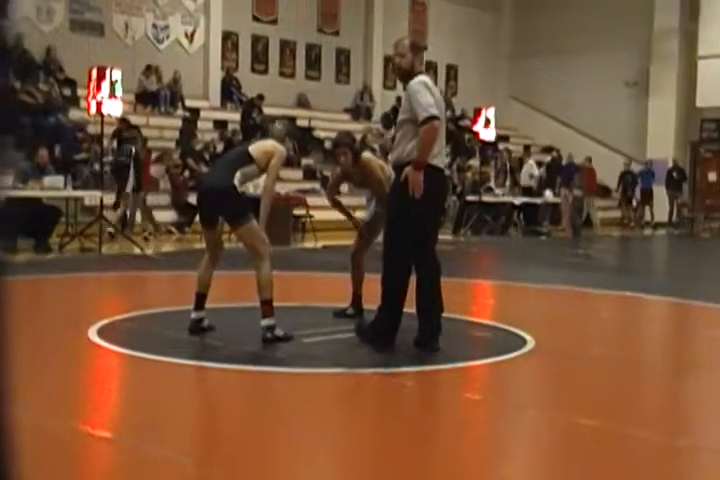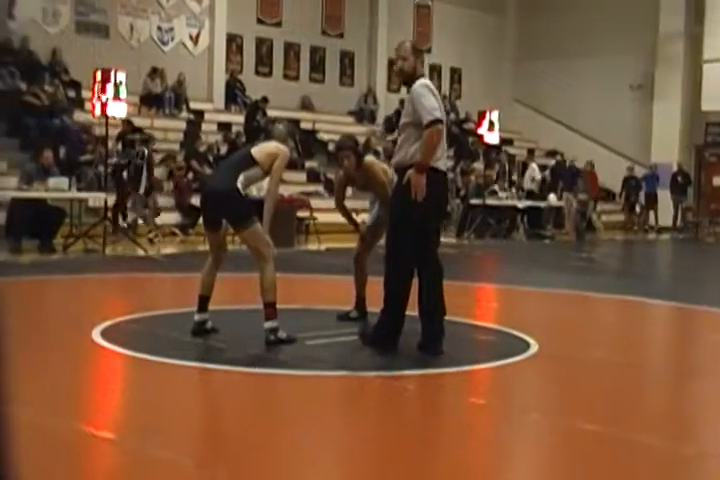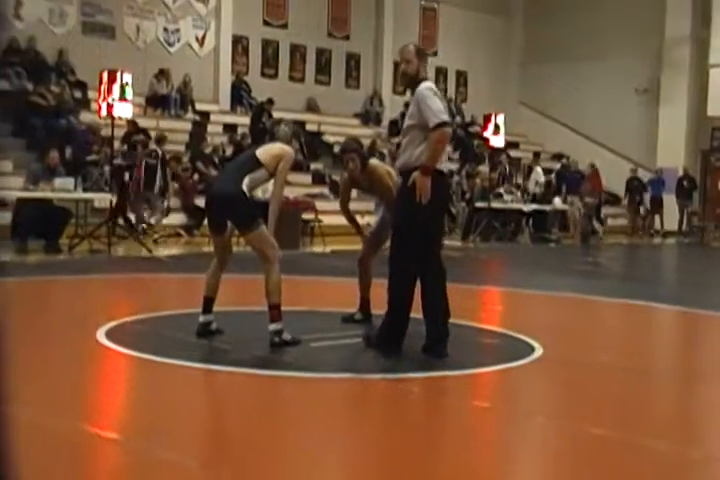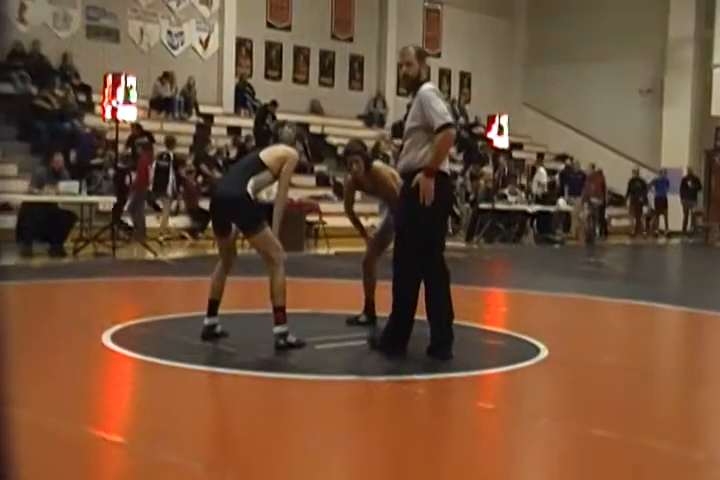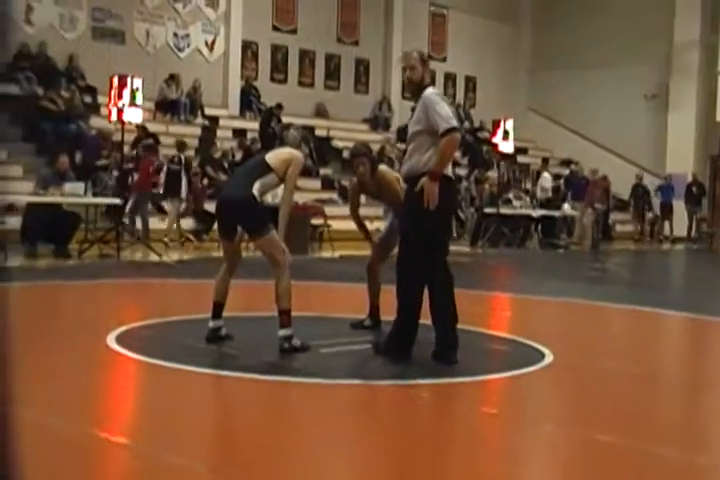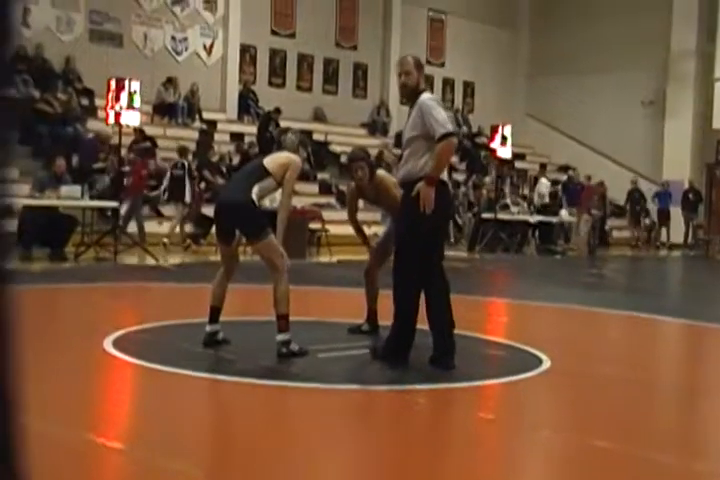
dt=0.1s
person 1, frame 1
left shoulder: (417, 85)
right shoulder: (425, 87)
left elbow: (432, 125)
left wrist: (417, 166)
left hip: (415, 179)
right hip: (432, 179)
left knee: (398, 256)
right knee: (424, 256)
left ankle: (384, 329)
right ankle: (428, 333)
person 1, frame 2
left shoulder: (420, 88)
right shoulder: (424, 90)
left elbow: (435, 128)
left wrist: (420, 169)
left hip: (418, 181)
right hip: (433, 182)
left knee: (400, 259)
right knee: (427, 259)
left ankle: (387, 332)
right ankle: (432, 336)
person 1, frame 3
left shoulder: (424, 91)
right shoulder: (420, 95)
left elbow: (443, 131)
left wrist: (425, 171)
left hip: (421, 185)
right hip: (423, 185)
left knee: (404, 262)
right knee: (429, 262)
left ankle: (391, 335)
right ankle: (436, 339)
person 1, frame 4
left shoulder: (426, 93)
right shoulder: (421, 97)
left elbow: (447, 132)
left wrist: (429, 172)
left hip: (423, 186)
right hip: (423, 186)
left knee: (408, 264)
right knee: (432, 264)
left ankle: (396, 337)
right ankle: (441, 341)
person 1, frame 5
left shoulder: (430, 97)
right shoulder: (422, 102)
left elbow: (452, 136)
left wrist: (434, 176)
left hip: (428, 190)
right hip: (424, 190)
left knee: (411, 268)
right knee: (434, 267)
left ankle: (401, 341)
right ankle: (446, 344)
person 1, frame 6
left shoulder: (426, 102)
right shoulder: (416, 107)
left elbow: (449, 141)
left wrist: (430, 181)
left hip: (423, 195)
right hip: (418, 195)
left knee: (408, 273)
right knee: (430, 272)
left ankle: (398, 346)
right ankle: (443, 350)
person 2, frame 1
left shoulder: (254, 145)
right shoulder: (278, 149)
right elbow: (268, 188)
left wrist: (221, 220)
right wrist: (261, 226)
left hip: (205, 188)
right hip: (225, 189)
left knee: (212, 253)
right knee: (262, 253)
left ankle: (197, 318)
right ankle: (268, 327)
person 2, frame 2
left shoulder: (259, 148)
right shoulder: (282, 151)
right elbow: (271, 191)
left wrist: (225, 223)
right wrist: (265, 230)
left hip: (209, 190)
right hip: (229, 193)
left knee: (216, 256)
right knee: (266, 257)
left ankle: (200, 320)
right ankle: (272, 330)
person 2, frame 3
left shoulder: (263, 149)
right shoulder: (287, 152)
right elbow: (276, 193)
left wrist: (231, 225)
right wrist: (270, 232)
left hip: (214, 194)
right hip: (234, 196)
left knee: (221, 258)
right knee: (271, 258)
left ankle: (205, 321)
right ankle: (276, 331)
person 2, frame 4
left shoulder: (267, 151)
right shoulder: (291, 154)
right elbow: (280, 195)
left wrist: (236, 227)
right wrist: (275, 235)
left hip: (219, 197)
right hip: (239, 199)
left knee: (226, 260)
right knee: (276, 261)
left ankle: (210, 323)
right ankle: (281, 333)
person 2, frame 5
left shoulder: (272, 153)
right shoulder: (296, 156)
right elbow: (286, 198)
left wrist: (240, 231)
right wrist: (280, 237)
left hip: (225, 199)
right hip: (245, 201)
left knee: (230, 263)
right knee: (281, 264)
left ankle: (214, 326)
right ankle: (286, 336)
person 2, frame 6
left shoulder: (271, 158)
right shoulder: (294, 161)
right elbow: (284, 202)
right wrist: (279, 242)
left hip: (223, 203)
right hip: (243, 205)
left knee: (227, 267)
right knee: (280, 268)
left ankle: (212, 331)
right ankle: (284, 341)
person 3, frame 1
left shoulder: (367, 162)
right shoulder: (340, 173)
left elbow: (386, 194)
right elbow: (331, 196)
right wrist: (353, 219)
right hip: (378, 202)
right knee: (356, 253)
right ankle: (356, 305)
person 3, frame 2
left shoulder: (370, 166)
right shoulder: (343, 177)
left elbow: (389, 197)
right elbow: (339, 203)
right wrist: (357, 226)
right hip: (381, 205)
right knee: (359, 256)
right ankle: (360, 308)
person 3, frame 3
left shoulder: (375, 169)
right shoulder: (347, 179)
left elbow: (394, 199)
right elbow: (344, 207)
right wrist: (361, 232)
right hip: (387, 208)
right knee: (364, 259)
right ankle: (364, 310)
person 3, frame 4
left shoulder: (379, 171)
right shoulder: (351, 181)
left elbow: (398, 201)
right elbow: (349, 209)
right wrist: (364, 234)
right hip: (391, 210)
right knee: (368, 261)
right ankle: (369, 312)
person 3, frame 5
left shoulder: (384, 175)
right shoulder: (356, 184)
left elbow: (403, 205)
right elbow: (354, 213)
right wrist: (370, 239)
right hip: (396, 215)
right knee: (372, 266)
right ankle: (373, 316)
person 3, frame 6
left shoulder: (382, 180)
right shoulder: (354, 189)
left elbow: (401, 210)
right elbow: (352, 218)
right wrist: (367, 244)
right knee: (370, 270)
right ankle: (371, 321)
